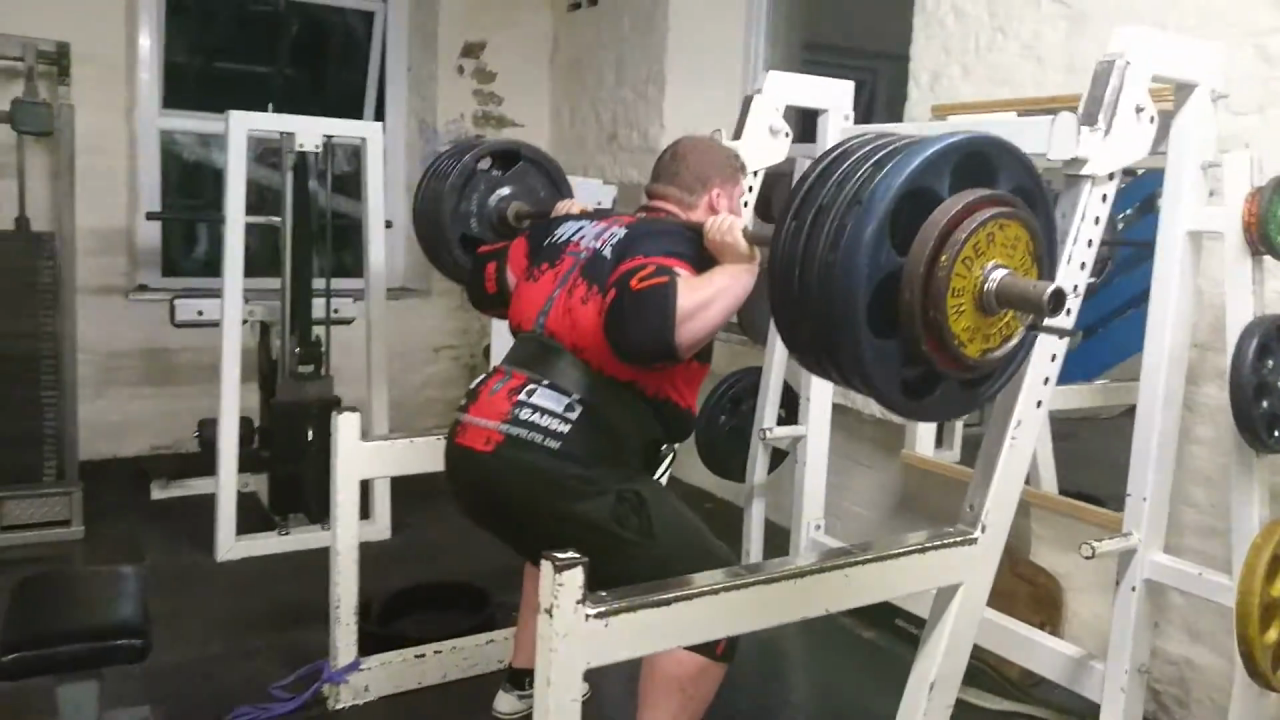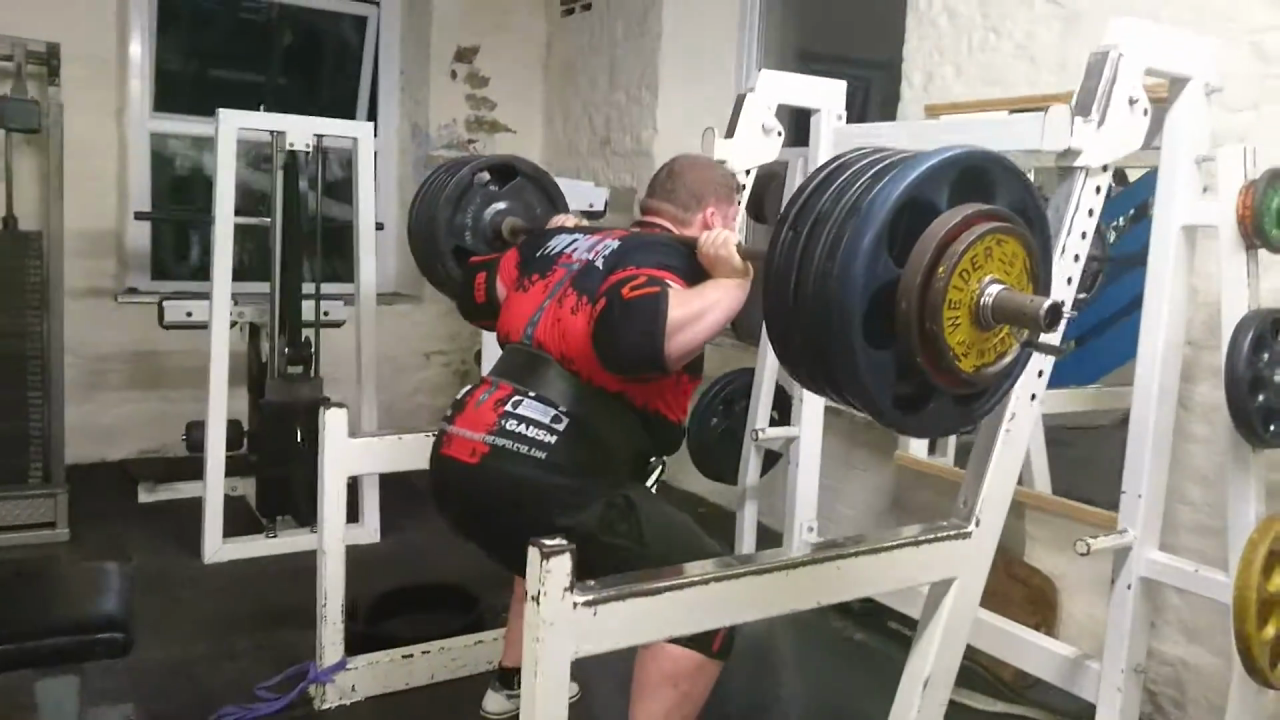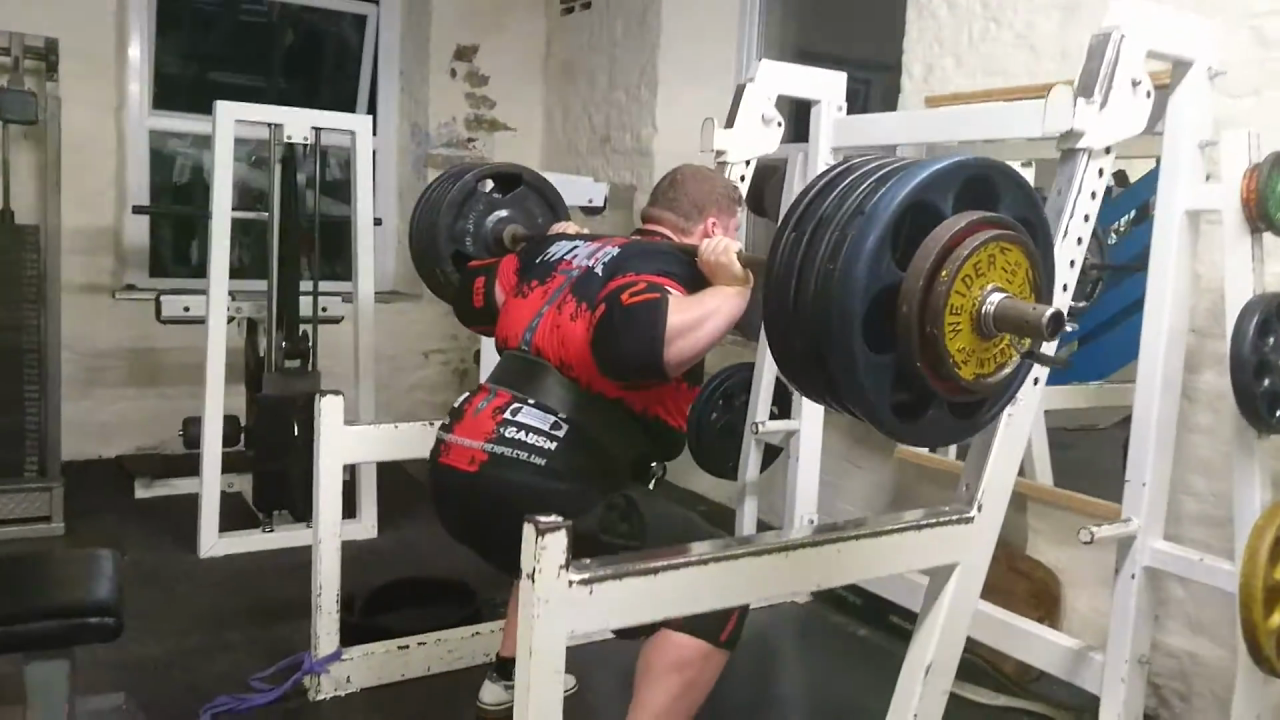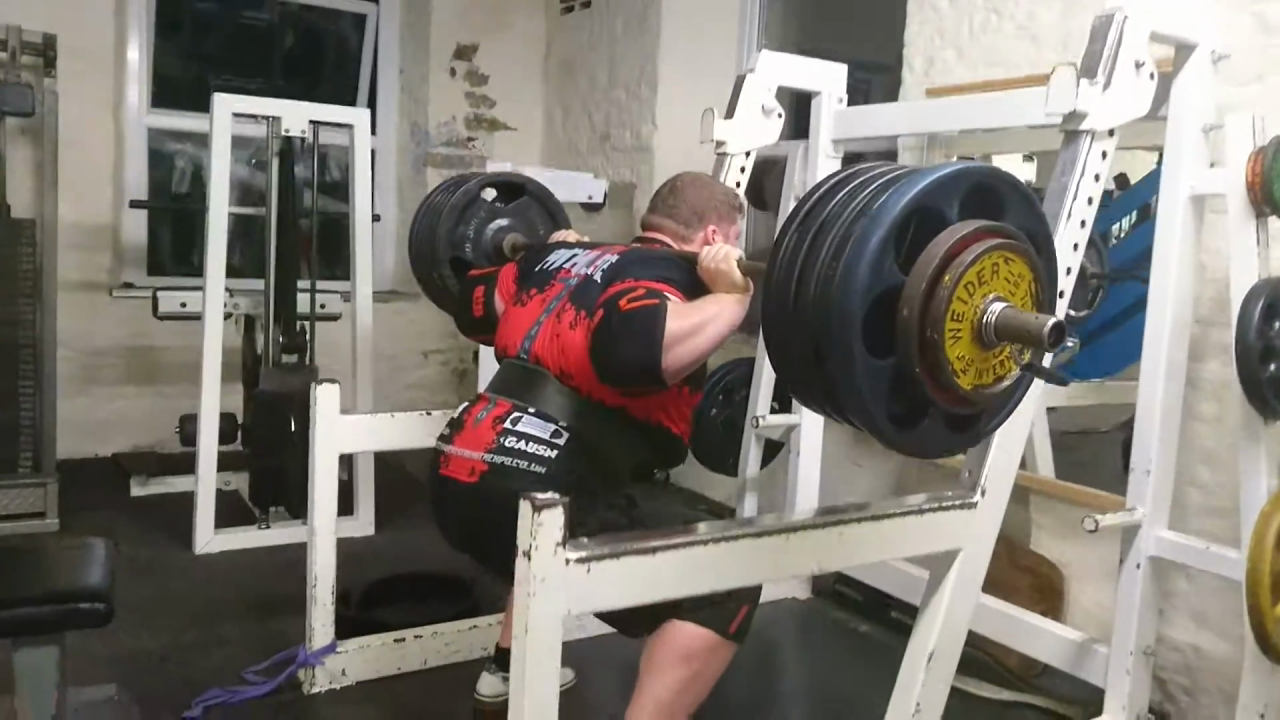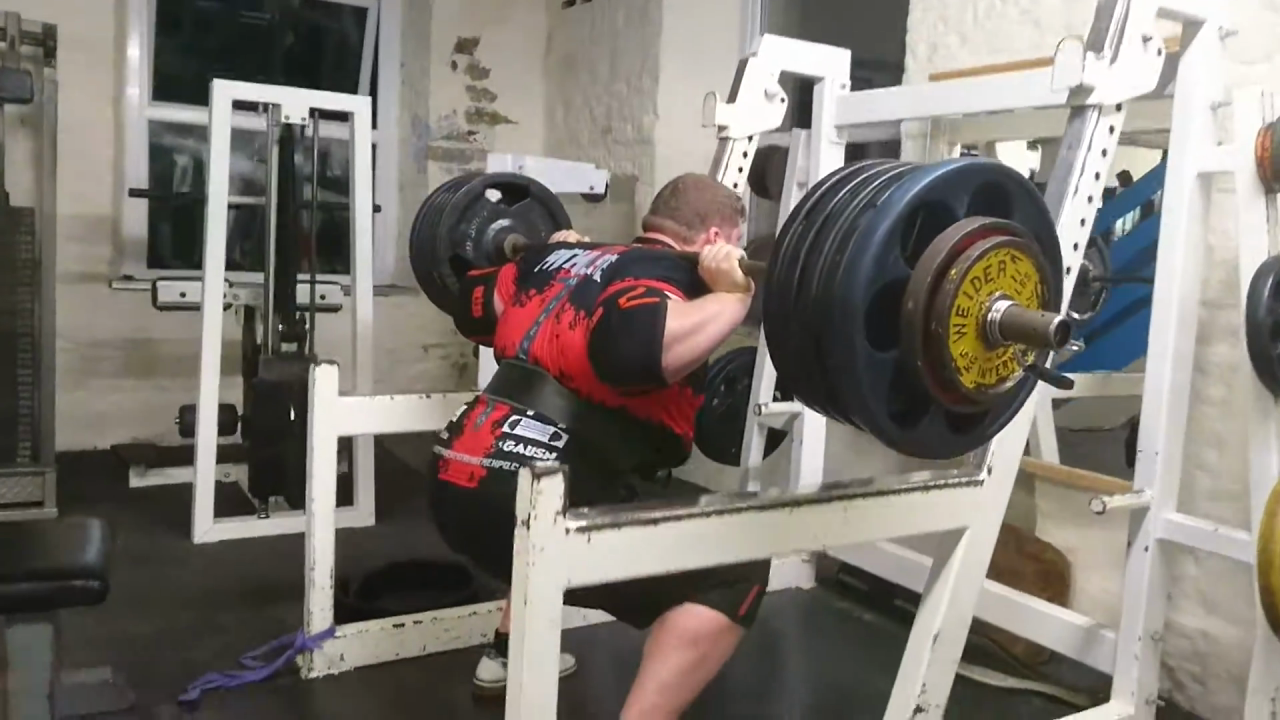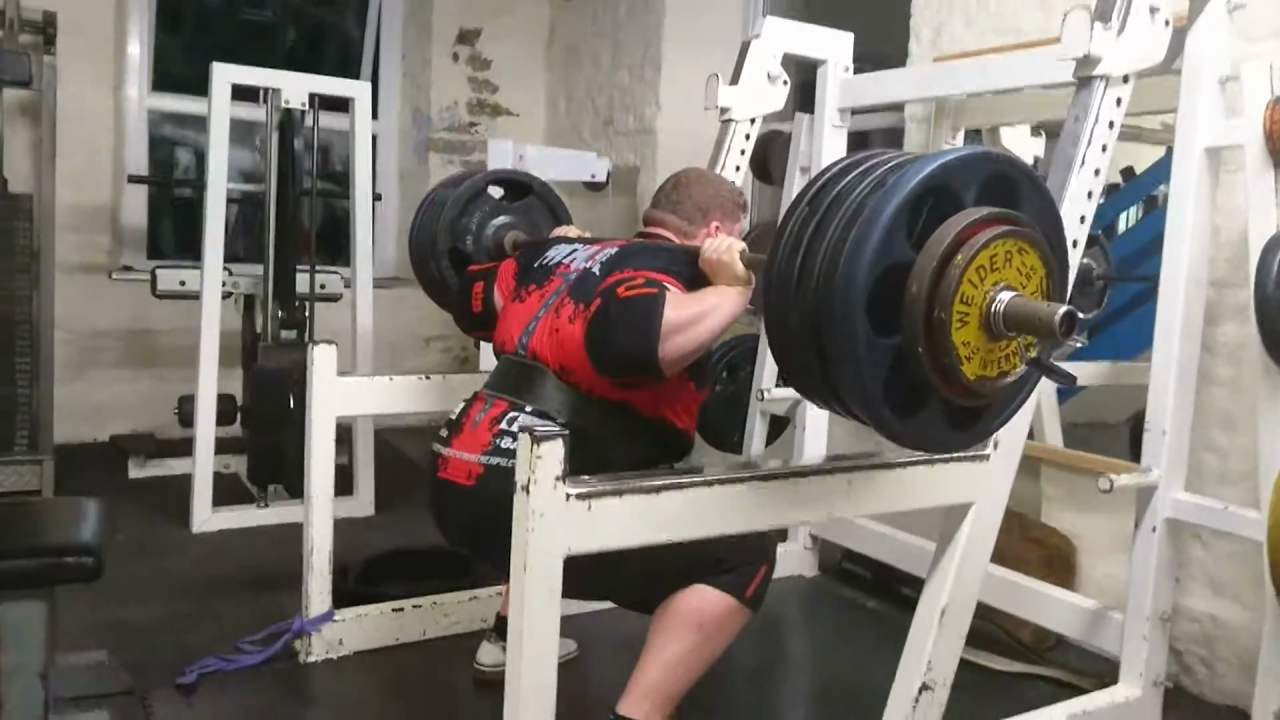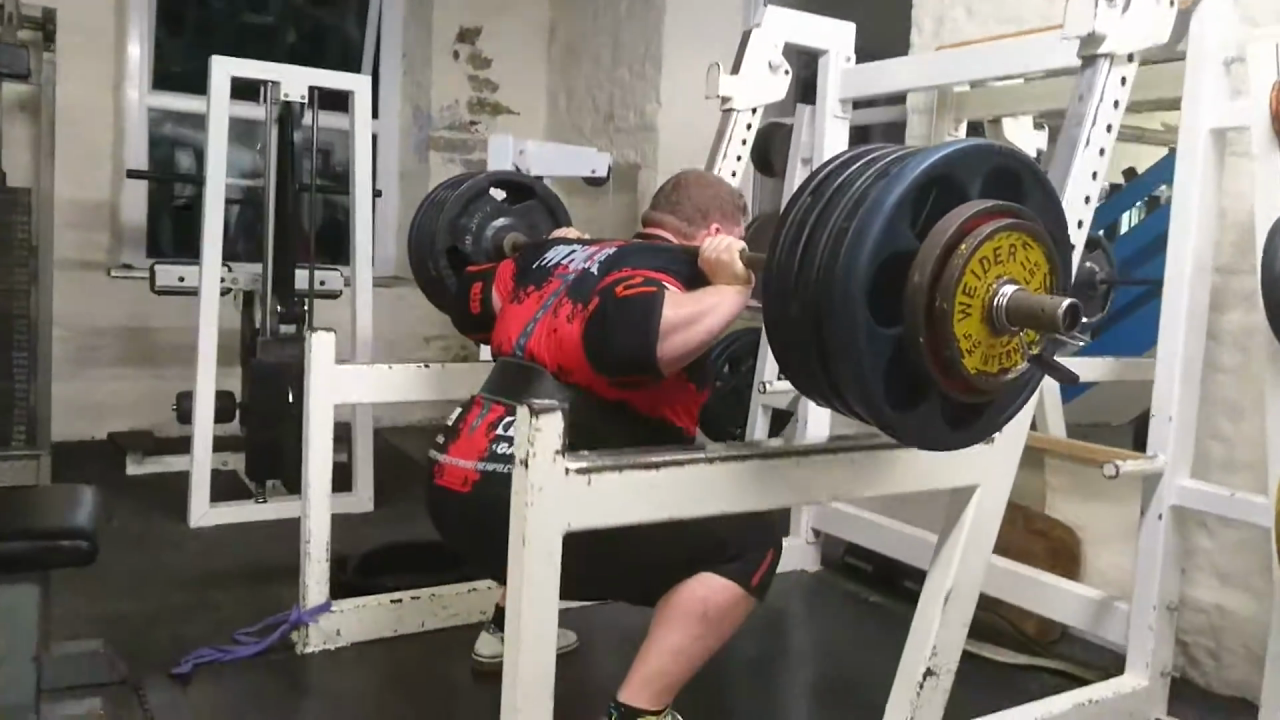
dt=0.1s
person 1, frame 1
left shoulder: (574, 229)
right shoulder: (678, 249)
left elbow: (485, 283)
right elbow: (649, 330)
right wrist: (738, 267)
left hip: (477, 449)
right hip: (551, 468)
left knee: (568, 539)
person 1, frame 2
left shoulder: (567, 241)
right shoulder: (670, 263)
left elbow: (475, 294)
right elbow: (638, 339)
right wrist: (731, 281)
left hip: (464, 460)
right hip: (539, 479)
left knee: (559, 543)
person 1, frame 3
left shoulder: (566, 249)
right shoulder: (670, 271)
left elbow: (473, 300)
right elbow: (635, 346)
right wrist: (732, 289)
left hip: (461, 471)
right hip: (529, 484)
left knee: (570, 529)
person 1, frame 4
left shoulder: (565, 257)
right shoulder: (671, 278)
left elbow: (473, 309)
right elbow: (634, 352)
right wrist: (731, 296)
left hip: (460, 479)
right hip: (531, 491)
left knee: (571, 524)
right knee: (722, 587)
left ankle: (508, 667)
person 1, frame 5
left shoulder: (563, 257)
right shoulder: (669, 278)
left elbow: (473, 307)
right elbow: (632, 349)
right wrist: (731, 295)
left hip: (461, 485)
right hip: (525, 501)
right knee: (734, 567)
left ankle: (508, 656)
person 1, frame 6
left shoulder: (564, 251)
right shoulder: (670, 272)
left elbow: (472, 303)
right elbow: (631, 339)
right wrist: (732, 289)
left hip: (461, 483)
right knee: (744, 549)
left ankle: (510, 637)
person 1, frame 7
left shoulder: (562, 254)
right shoulder: (669, 273)
left elbow: (472, 305)
right elbow: (627, 339)
right wrist: (732, 287)
left hip: (461, 490)
right knee: (749, 536)
left ankle: (508, 631)
